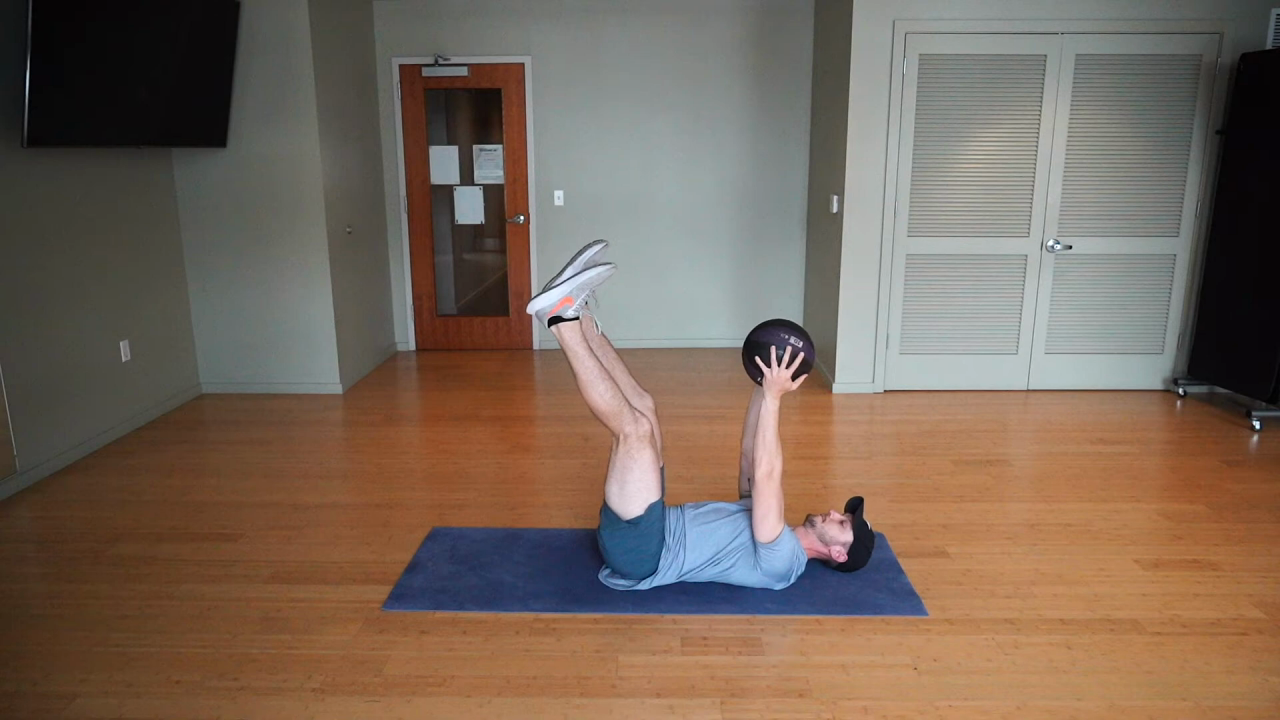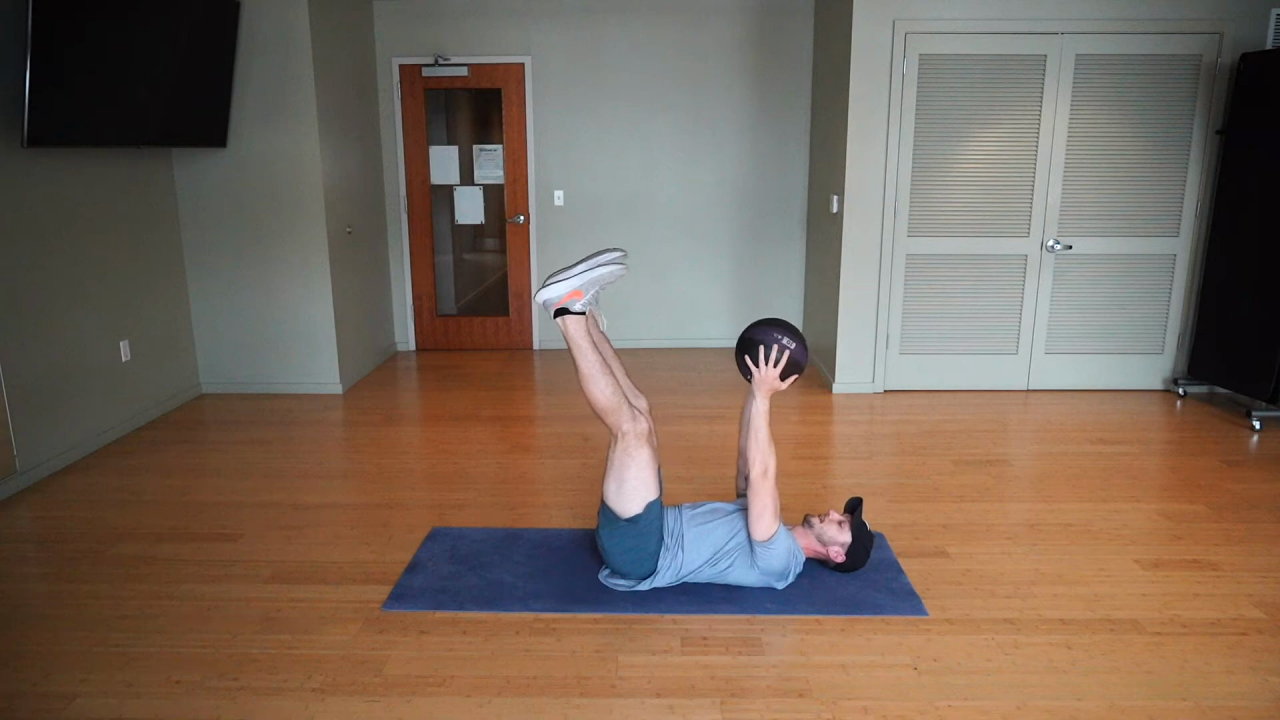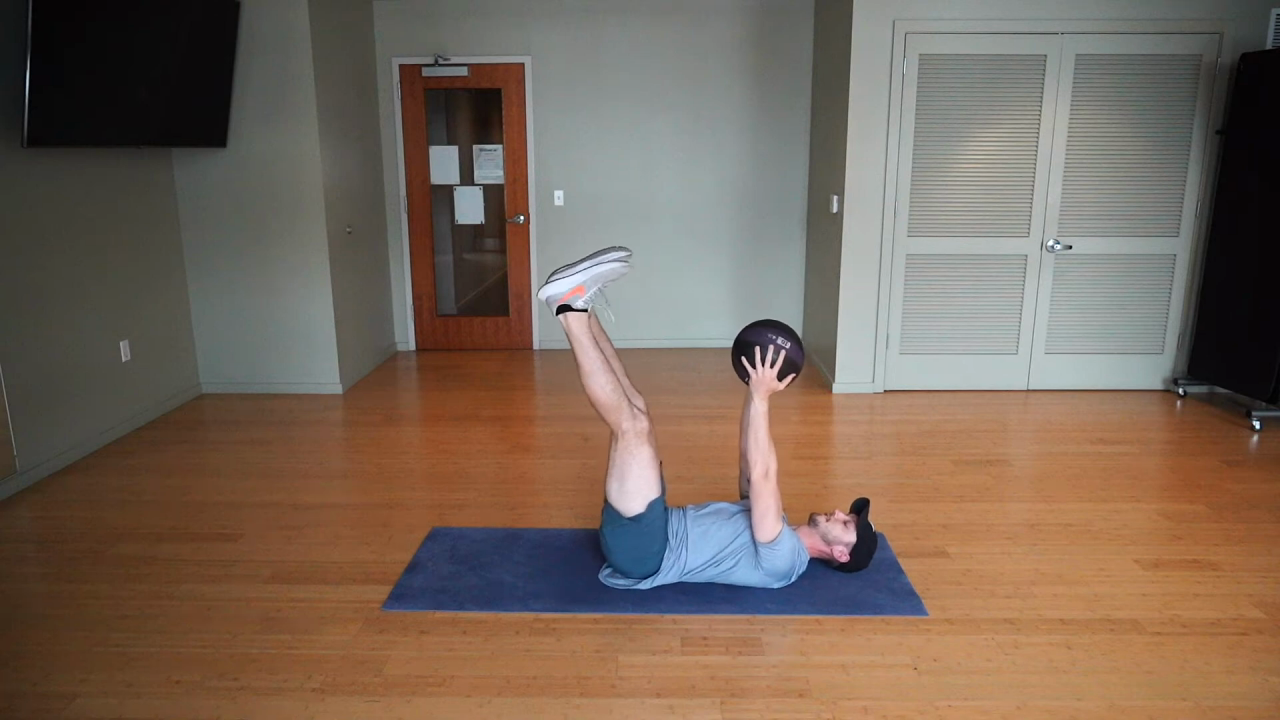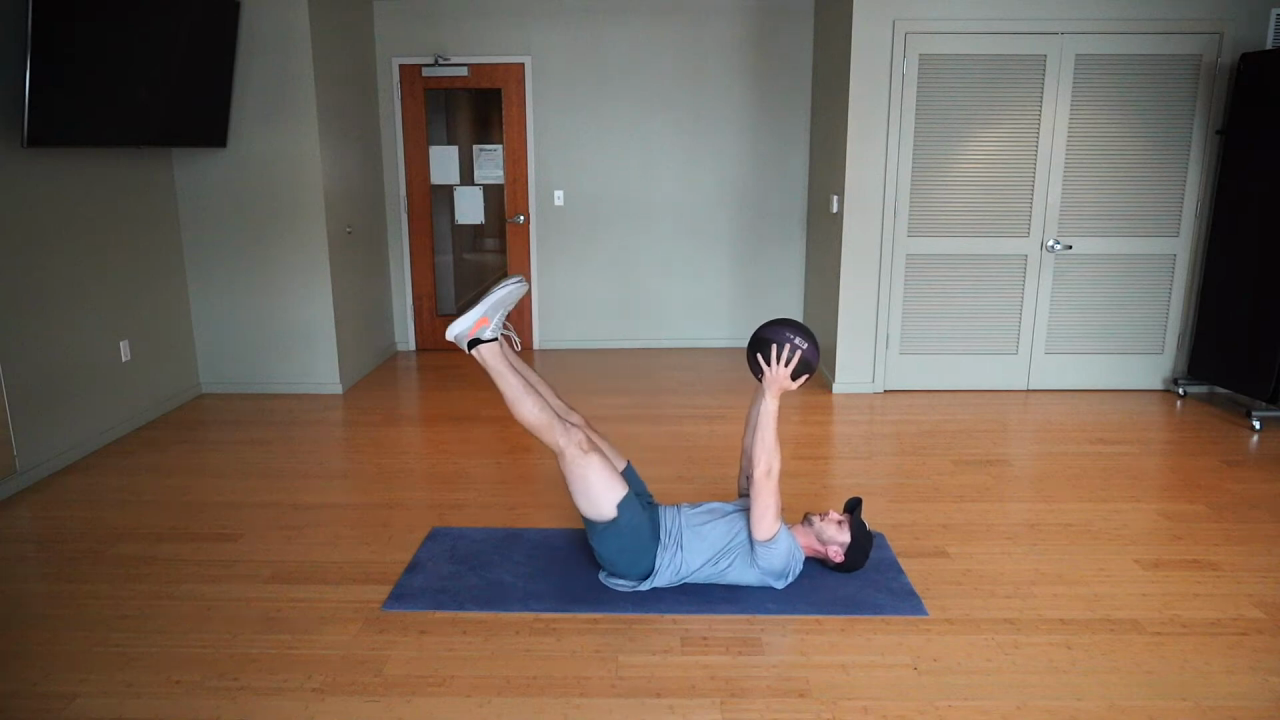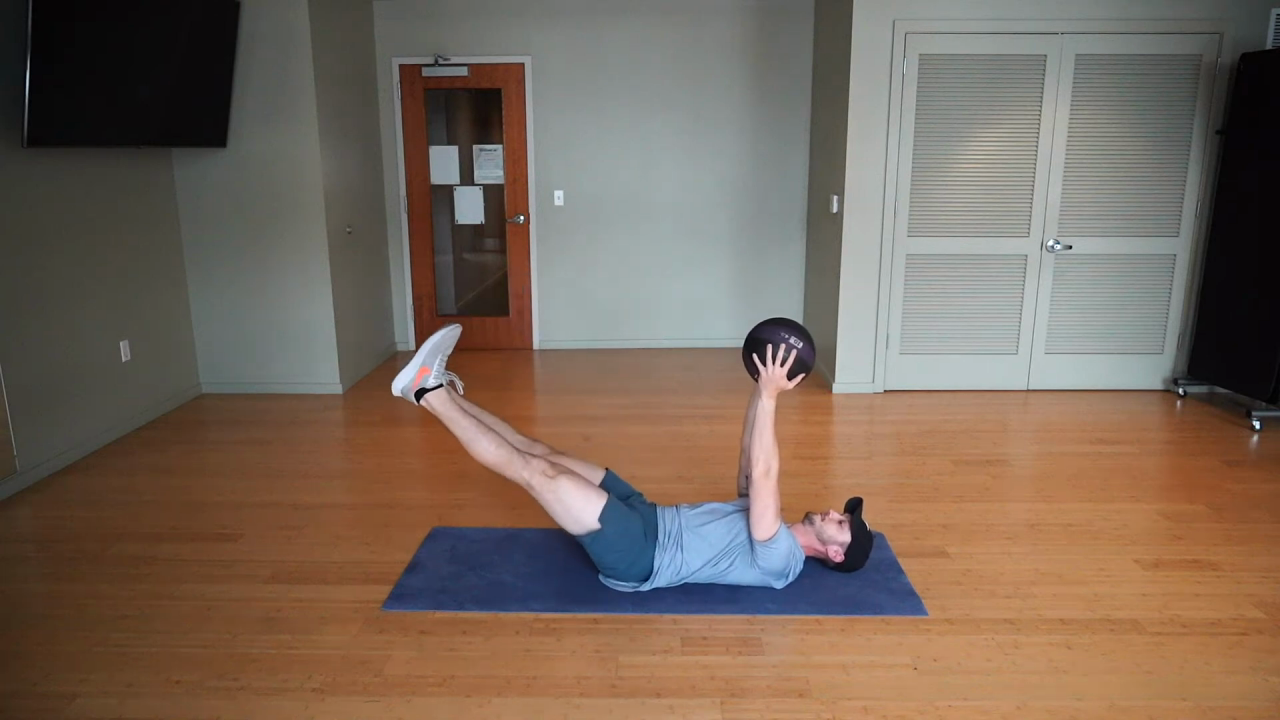
dt=0.4s
person 1, frame 1
left shoulder: (782, 560)
right shoulder: (770, 522)
left elbow: (766, 476)
right elbow: (750, 464)
left wrist: (773, 398)
right wrist: (763, 390)
left hip: (637, 552)
right hip: (652, 531)
left knee: (634, 427)
right knee: (642, 408)
left ankle: (564, 319)
right ankle: (577, 315)
person 1, frame 2
left shoulder: (779, 560)
right shoulder: (770, 527)
left elbow: (761, 474)
right elbow: (748, 466)
left wrist: (763, 396)
right wrist: (758, 390)
left hip: (636, 552)
right hip: (656, 532)
left knee: (630, 426)
right knee: (636, 409)
left ankle: (570, 312)
right ankle: (579, 311)
person 1, frame 3
left shoulder: (783, 559)
right shoulder: (775, 529)
left elbow: (762, 475)
right elbow: (750, 468)
left wrist: (760, 398)
right wrist: (756, 393)
left hip: (639, 554)
right hip: (647, 534)
left knee: (631, 425)
right knee: (635, 412)
left ankle: (572, 310)
right ankle: (580, 308)
person 1, frame 4
left shoulder: (780, 559)
right shoulder: (769, 535)
left elbow: (764, 475)
right elbow: (750, 468)
left wrist: (772, 397)
right wrist: (765, 392)
left hip: (638, 555)
right hip: (652, 524)
left knee: (571, 440)
right knee: (577, 427)
left ankle: (485, 344)
right ankle: (496, 345)
person 1, frame 5
left shoulder: (780, 558)
right shoulder: (771, 532)
left elbow: (763, 475)
right elbow: (750, 463)
left wrist: (769, 397)
right wrist: (762, 392)
left hip: (639, 555)
right hip: (648, 521)
left knee: (535, 470)
right knee: (544, 455)
left ankle: (431, 393)
right ankle: (444, 392)
